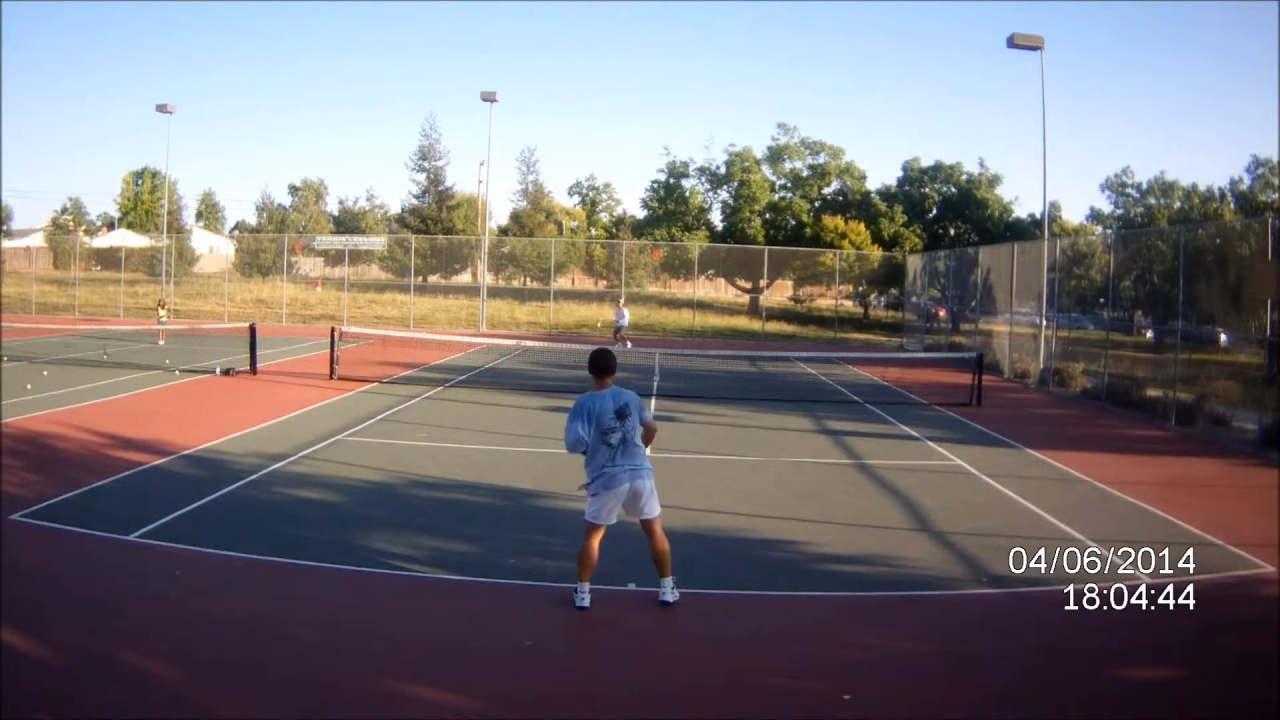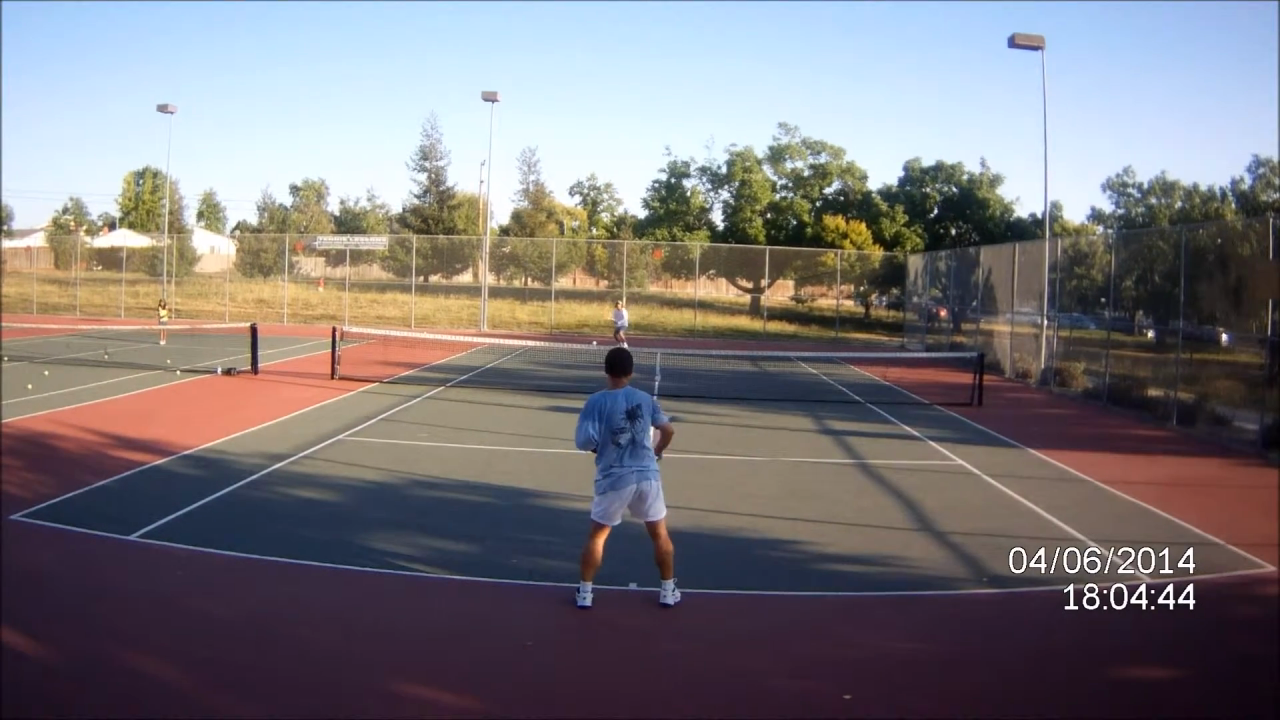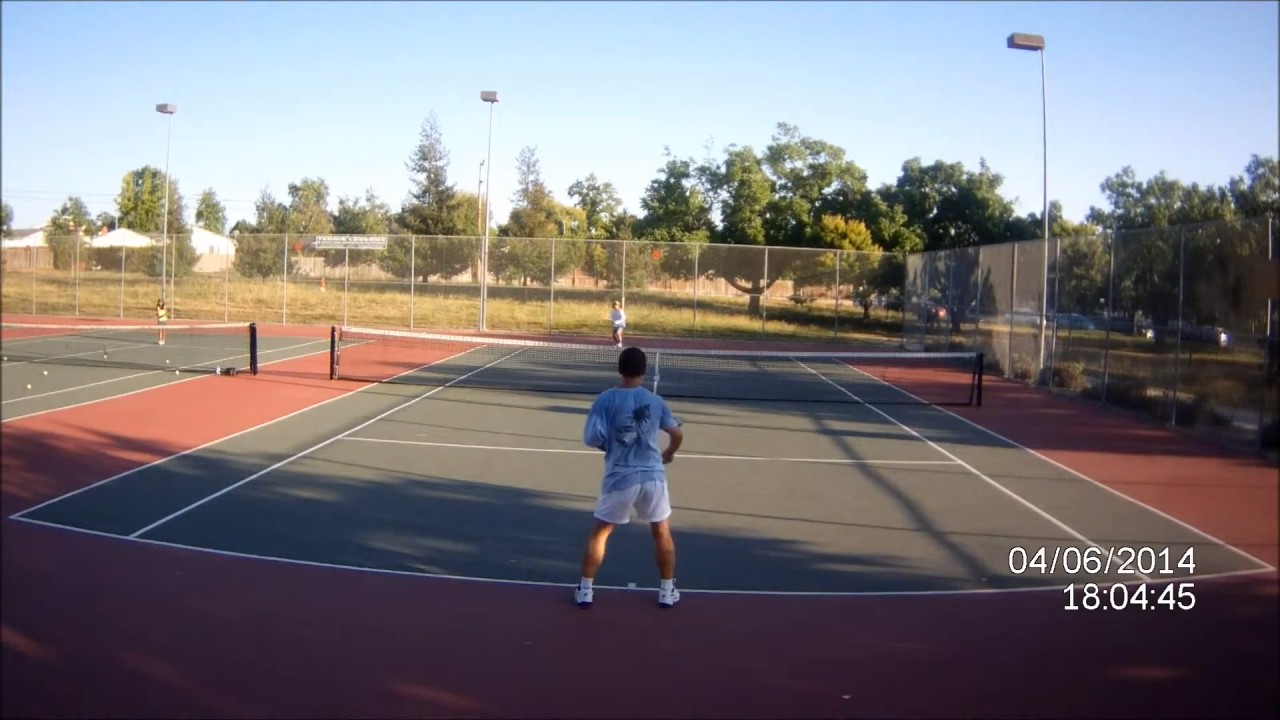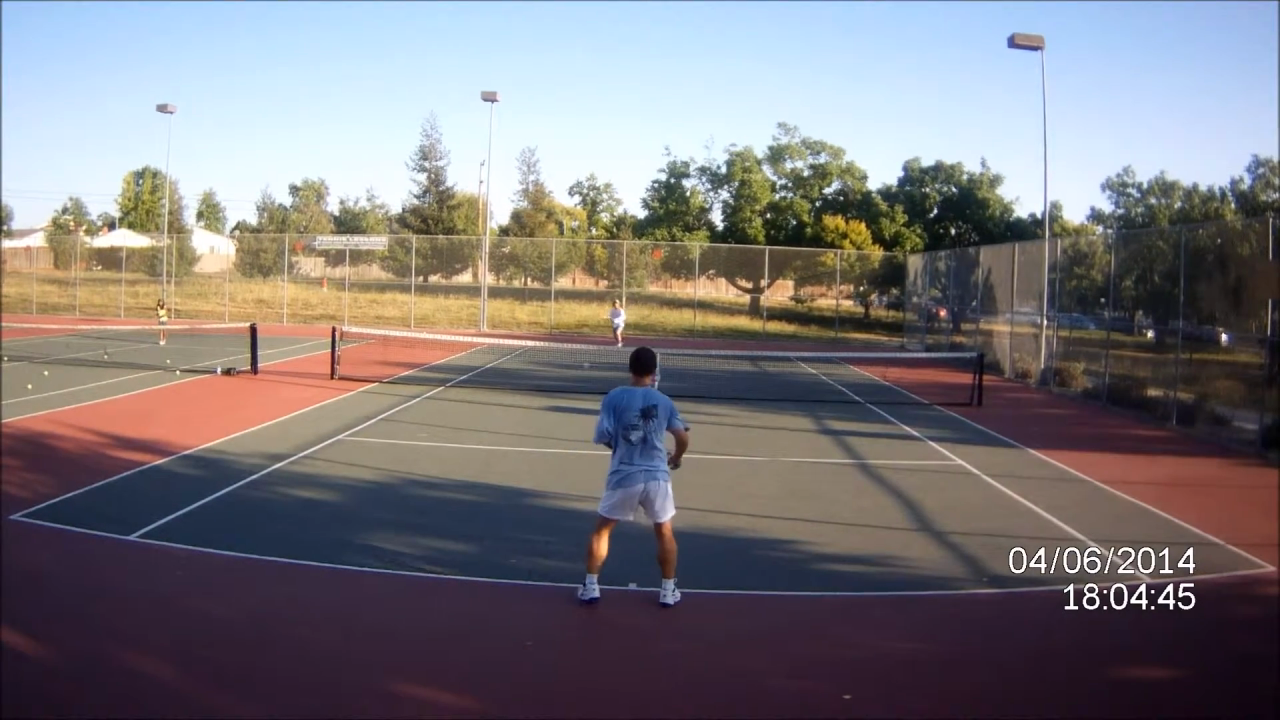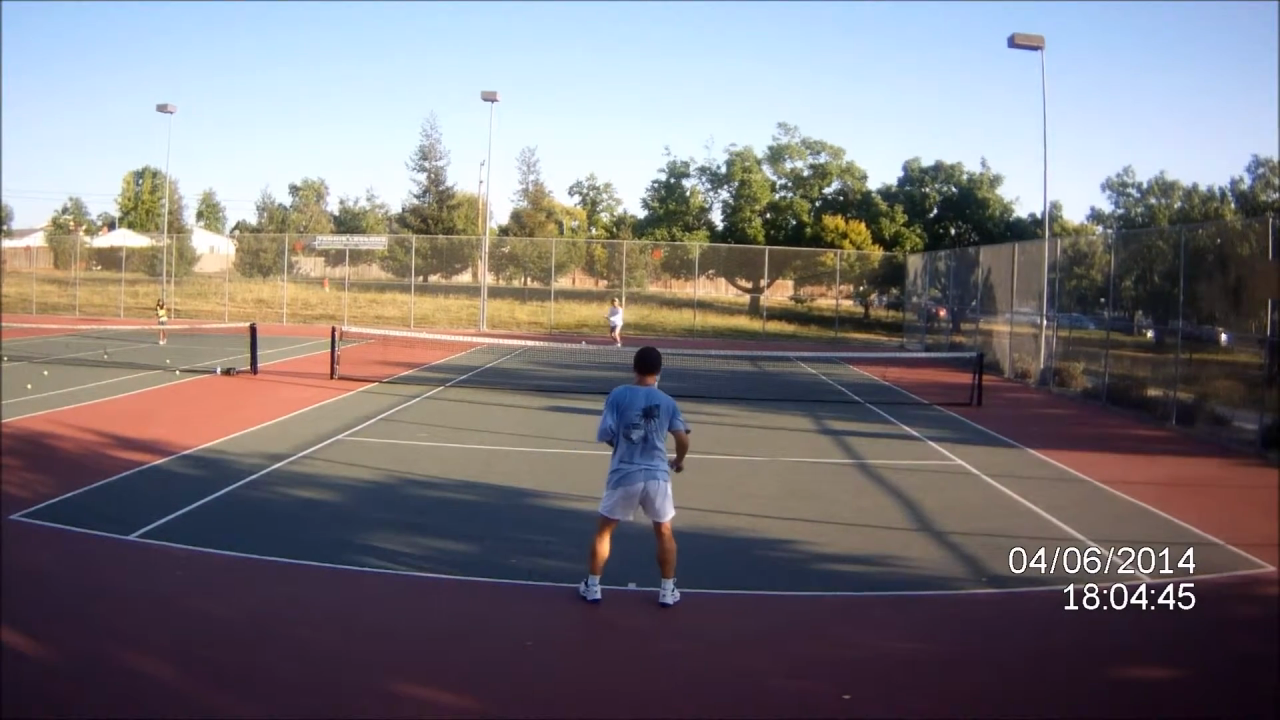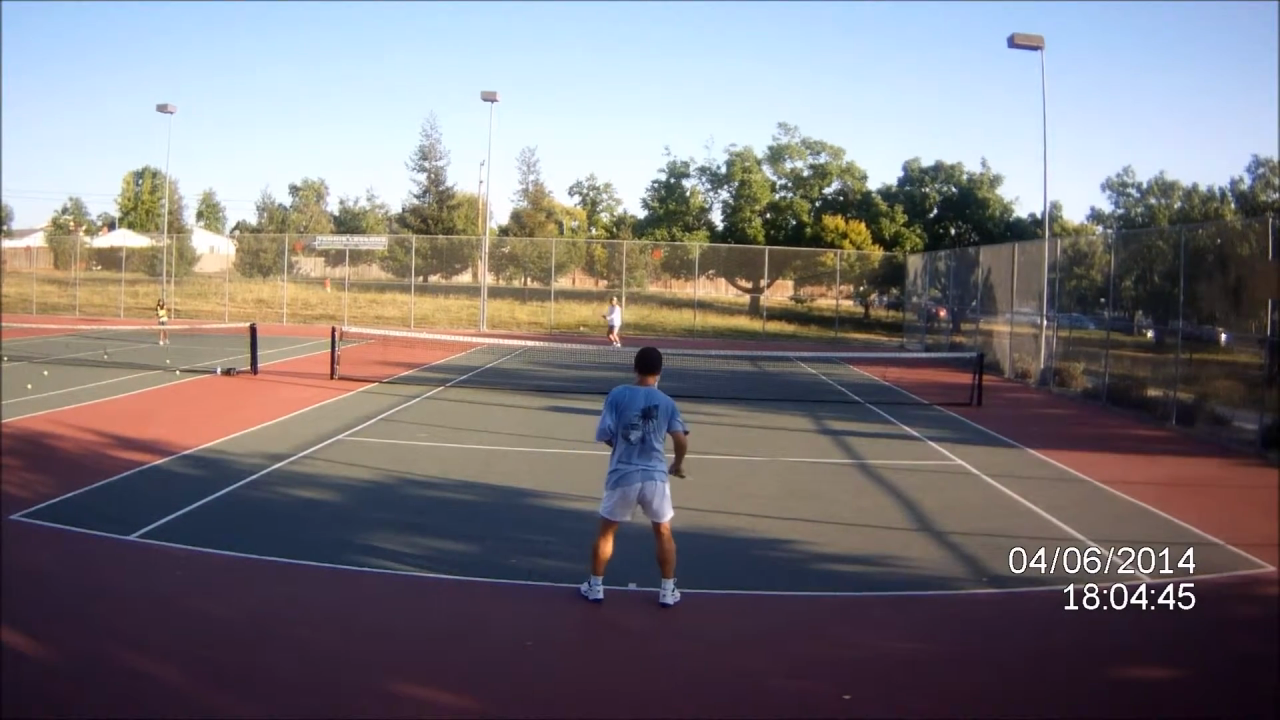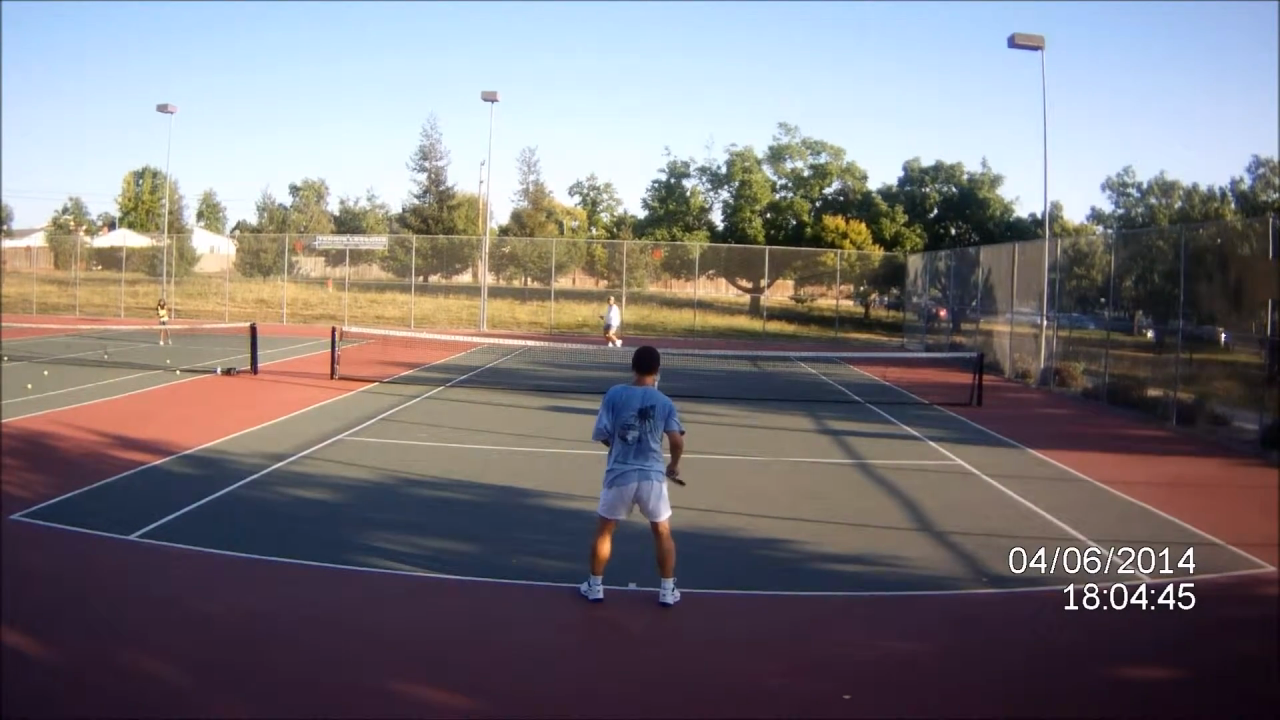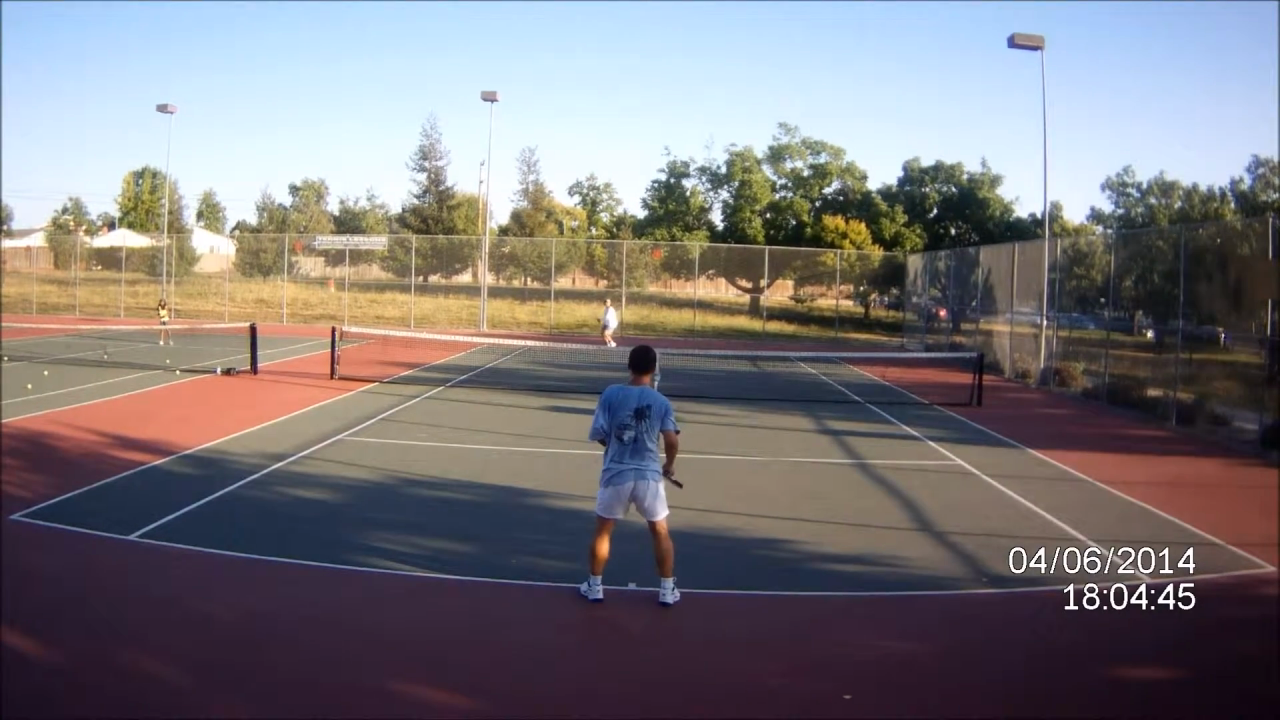
dt=0.1s
person 1, frame 1
left shoulder: (584, 403)
right shoulder: (631, 397)
left elbow: (573, 444)
right elbow: (651, 428)
left wrist: (593, 449)
left hip: (606, 479)
right hip: (640, 474)
left knee: (592, 537)
right knee: (655, 533)
left ankle: (582, 593)
right ankle: (667, 589)
person 1, frame 2
left shoulder: (596, 401)
right shoulder: (646, 399)
left elbow: (584, 442)
right elbow: (668, 431)
right wrist: (657, 452)
left hip: (614, 480)
right hip: (647, 476)
left knee: (597, 537)
right knee: (660, 534)
left ankle: (585, 593)
right ankle: (668, 591)
person 1, frame 3
left shoulder: (605, 399)
right shoulder: (656, 401)
left elbow: (593, 439)
right elbow: (677, 435)
right wrist: (669, 453)
left hip: (619, 479)
right hip: (653, 477)
left knee: (599, 534)
right knee: (662, 534)
left ankle: (585, 591)
right ankle: (667, 591)
person 1, frame 4
left shoulder: (615, 397)
right shoulder: (664, 401)
left elbow: (601, 436)
right elbow: (683, 439)
right wrist: (676, 458)
left hip: (623, 477)
right hip: (657, 476)
left knee: (601, 530)
right knee: (665, 534)
left ankle: (591, 586)
right ankle: (668, 590)
person 1, frame 5
left shoulder: (618, 395)
right shoulder: (668, 402)
left elbow: (604, 434)
right elbow: (683, 440)
right wrist: (678, 461)
left hip: (623, 476)
right hip: (657, 476)
left knee: (603, 531)
right knee: (664, 533)
left ankle: (593, 586)
right ankle: (667, 590)
person 1, frame 6
left shoulder: (618, 394)
right shoulder: (667, 403)
left elbow: (603, 434)
right elbow: (681, 442)
right wrist: (678, 465)
left hip: (622, 476)
right hip: (655, 477)
left knee: (606, 532)
right knee: (663, 533)
left ankle: (595, 586)
right ankle: (667, 591)
person 1, frame 7
left shoulder: (615, 394)
right shoulder: (665, 403)
left elbow: (600, 433)
right elbow: (677, 442)
right wrist: (674, 465)
left hip: (619, 476)
right hip: (652, 476)
left knee: (604, 532)
right knee: (662, 533)
left ankle: (595, 586)
right ankle: (667, 590)
person 1, frame 8
left shoulder: (611, 393)
right shoulder: (661, 402)
left elbow: (597, 433)
right elbow: (672, 441)
right wrist: (669, 465)
left hip: (615, 475)
right hip: (649, 476)
left knee: (602, 531)
right knee: (660, 533)
left ankle: (595, 586)
right ankle: (667, 590)
